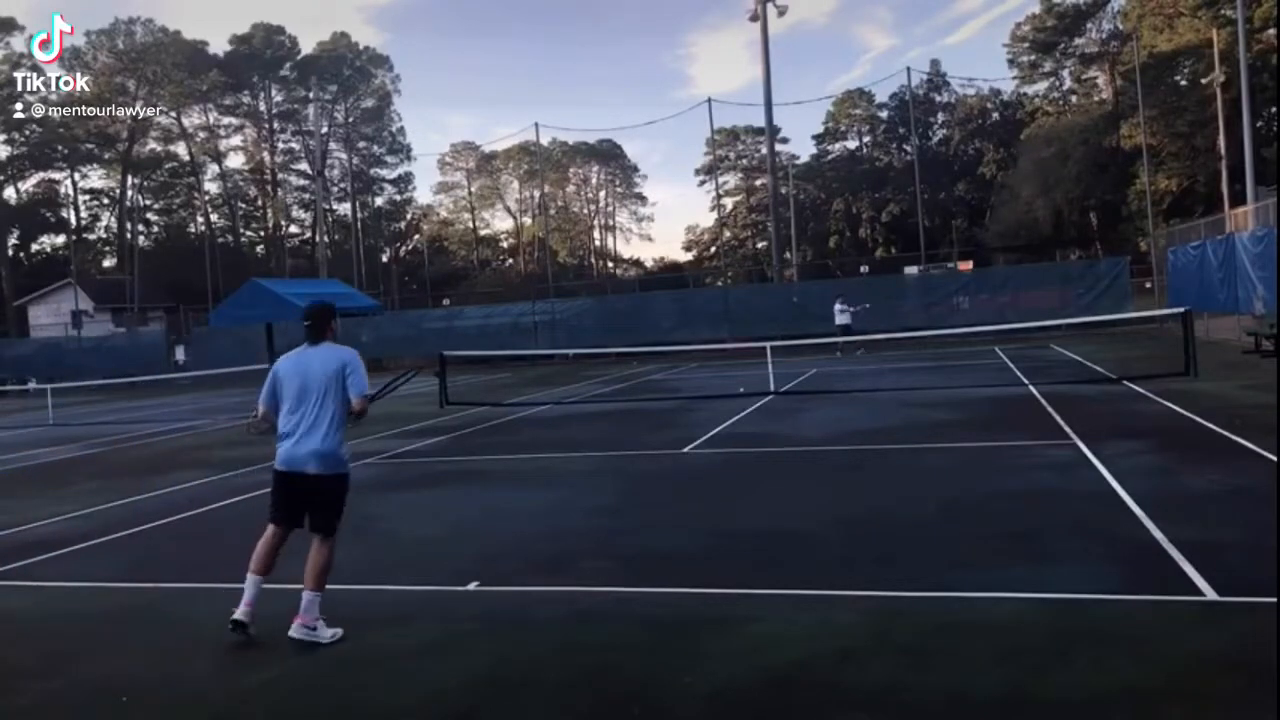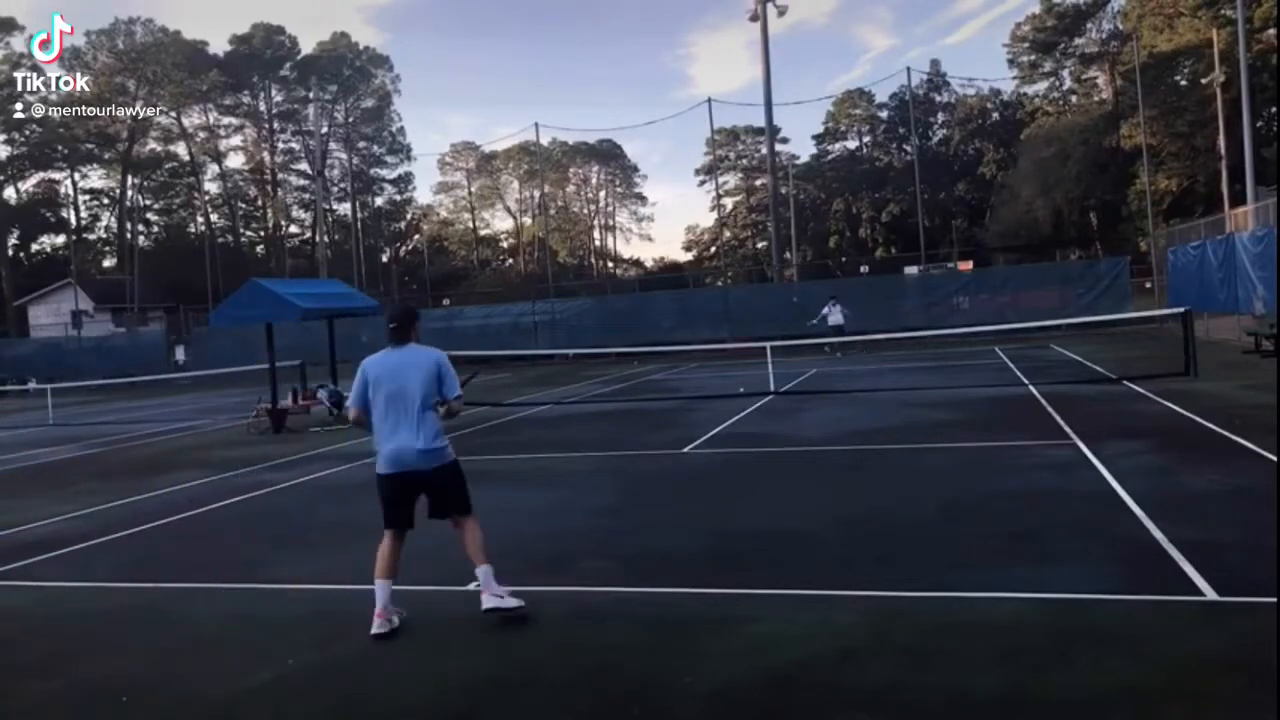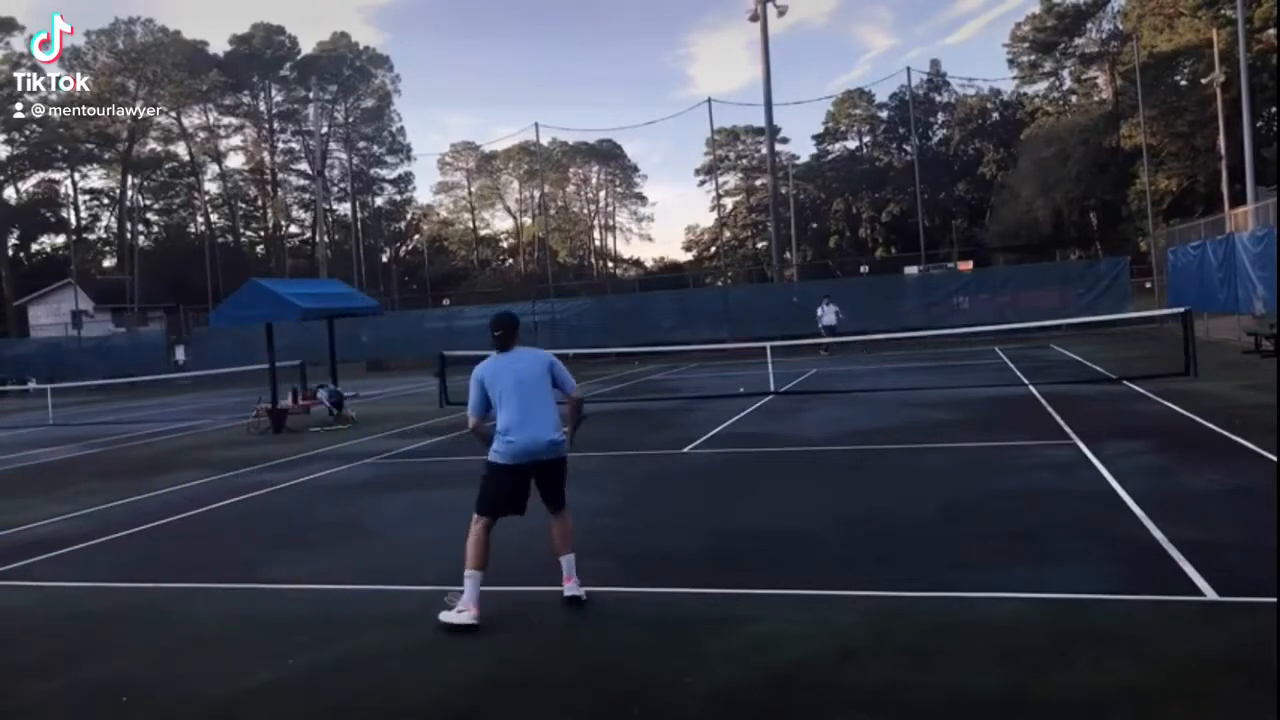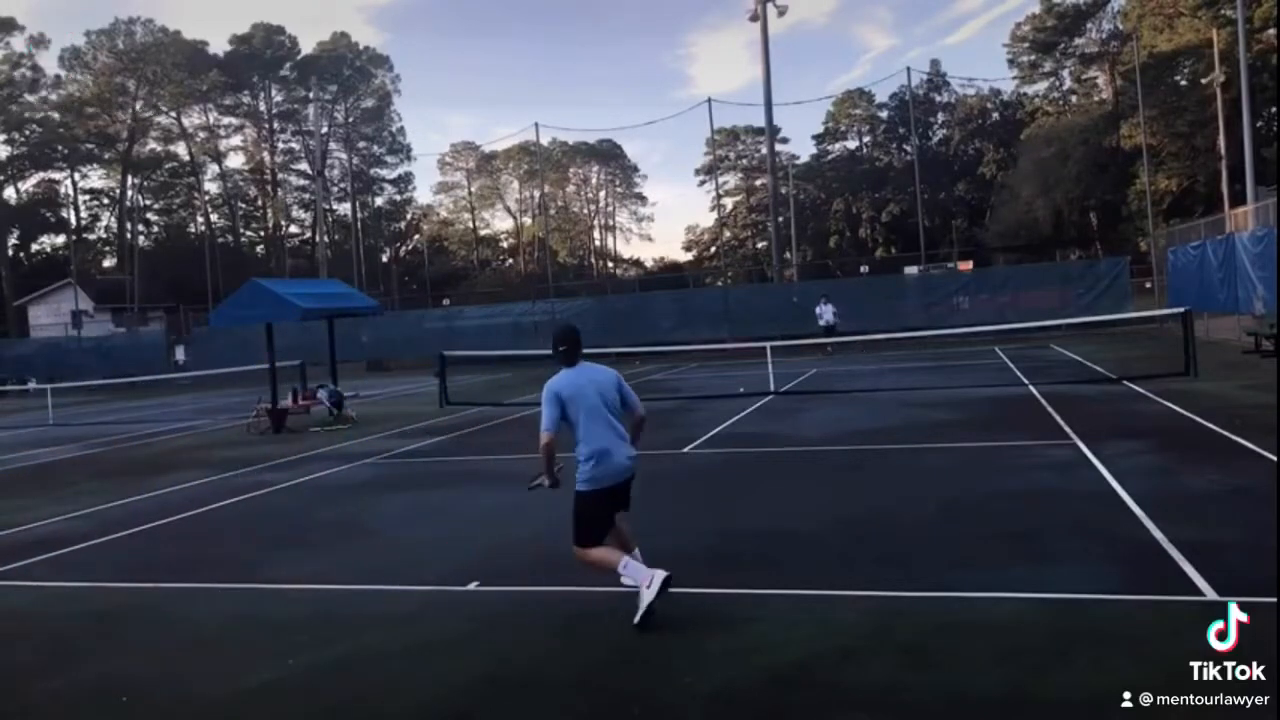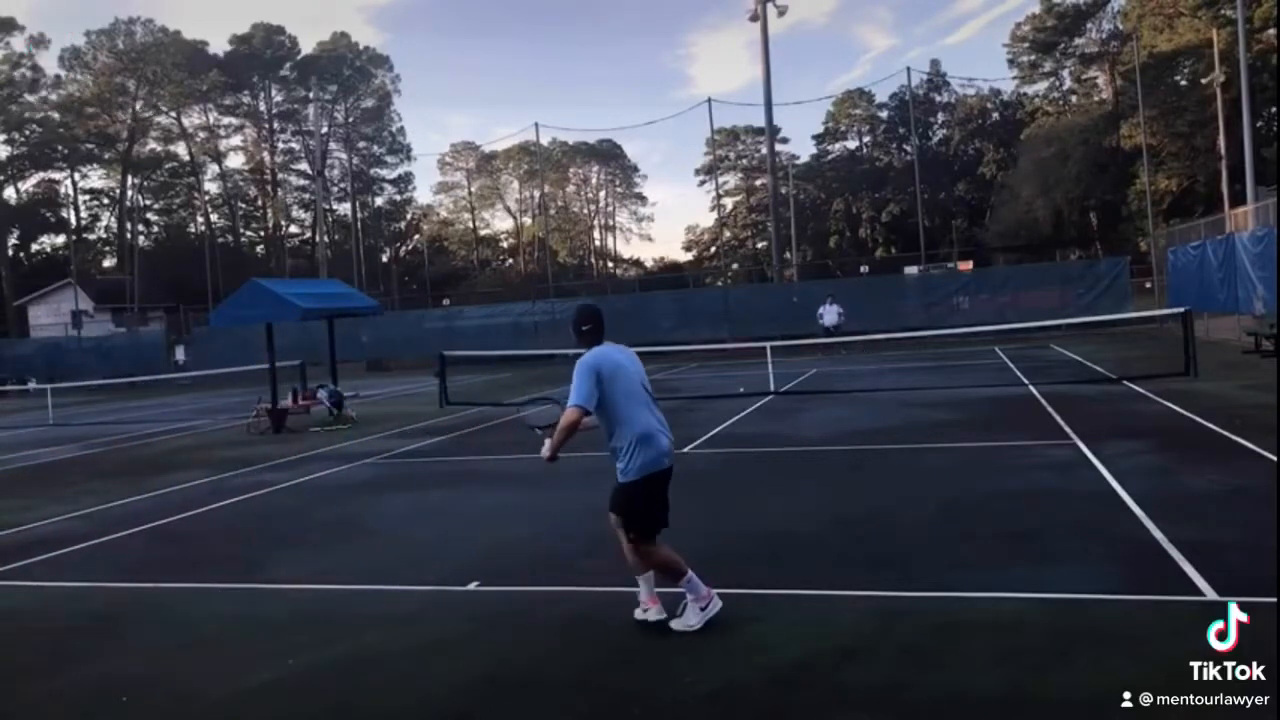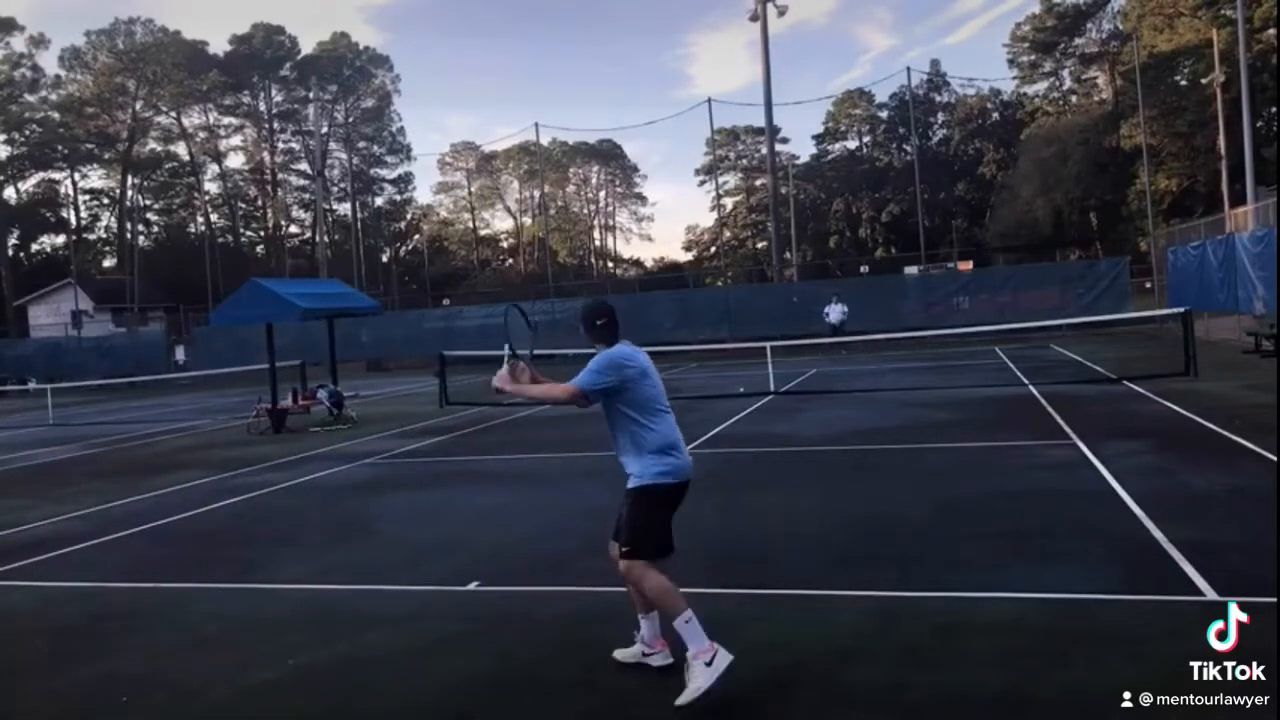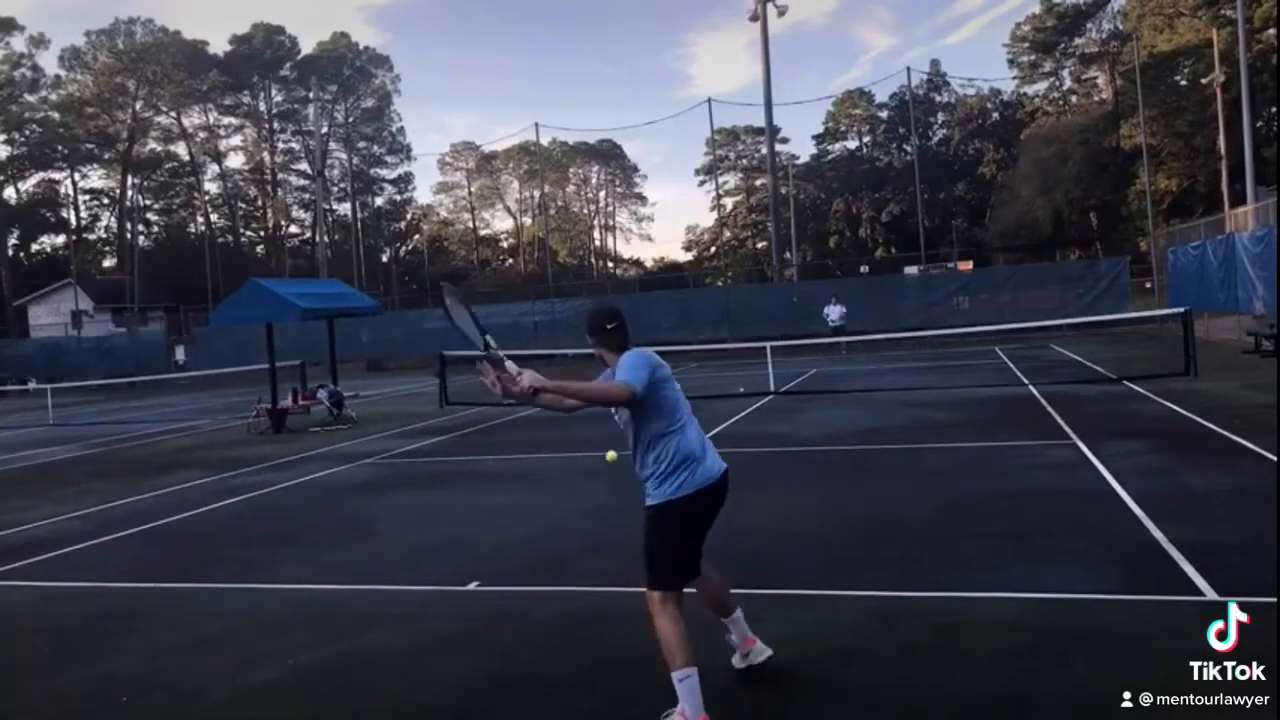
dt=0.3s
person 1, frame 1
left shoulder: (284, 363)
right shoulder: (346, 357)
left elbow: (261, 418)
right elbow: (359, 407)
right wrist: (341, 417)
left hip: (287, 460)
right hip: (328, 461)
left knee: (275, 531)
right knee: (323, 538)
left ankle: (245, 607)
right ankle: (307, 621)
person 1, frame 2
left shoulder: (369, 365)
right shoulder: (435, 358)
left elbow: (355, 416)
right elbow: (454, 407)
left hip: (392, 461)
right hip: (434, 456)
left knee: (393, 534)
right knee: (465, 520)
left ankle: (382, 614)
right ankle: (490, 592)
person 1, frame 3
left shoulder: (482, 370)
right shoulder: (543, 357)
left elbow: (474, 425)
right elbow: (575, 399)
right wrist: (571, 429)
left hip: (508, 453)
right hip: (551, 447)
left knee: (481, 524)
right knee: (558, 510)
left ankle: (468, 606)
right ankle: (571, 582)
person 1, frame 4
left shoulder: (554, 387)
right shoulder: (609, 375)
left elbow: (547, 442)
right elbow: (639, 415)
left wrist: (549, 475)
left hip: (594, 474)
right hip: (623, 465)
left knee: (588, 549)
right knee: (609, 517)
left ankle: (648, 577)
right ankle: (642, 574)
person 1, frame 5
left shoulder: (590, 363)
right shoulder: (624, 354)
left elbow: (574, 418)
left wrist: (552, 448)
left hip: (641, 462)
right hip: (654, 453)
left knee: (643, 543)
right knee: (620, 519)
left ankle: (701, 598)
right ankle: (650, 600)
person 1, frame 6
left shoulder: (614, 358)
right shoulder: (626, 355)
left elbow: (568, 392)
right elbow: (583, 397)
left wrist: (512, 386)
right wrist: (534, 381)
left hip: (659, 473)
right hip: (657, 470)
left knee: (635, 567)
right knee: (622, 552)
left ankle: (705, 653)
right ankle: (652, 644)
person 1, frame 7
left shoulder: (639, 362)
right shoulder: (627, 365)
left elbow: (615, 395)
right elbow: (570, 401)
left wrist: (549, 385)
right wrist: (519, 392)
left hip: (679, 489)
right hip: (705, 478)
left knee: (661, 599)
right knee: (689, 564)
right ankle: (746, 643)
